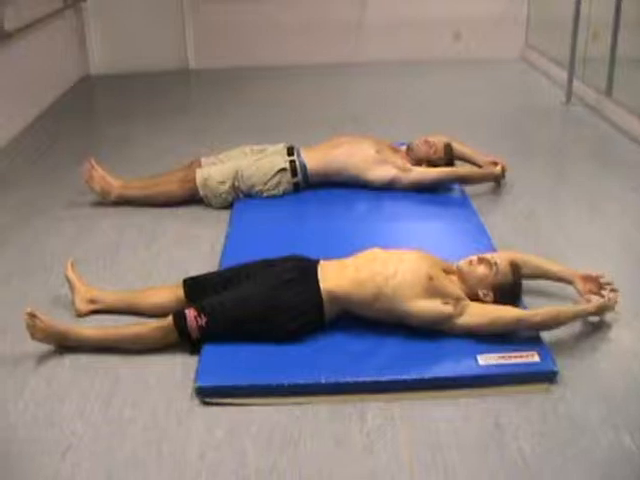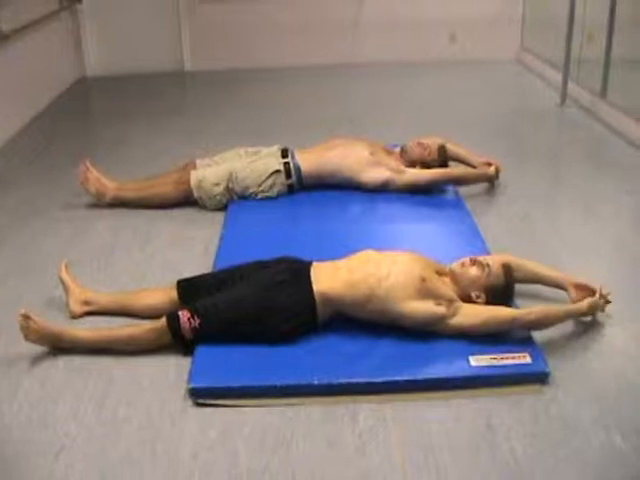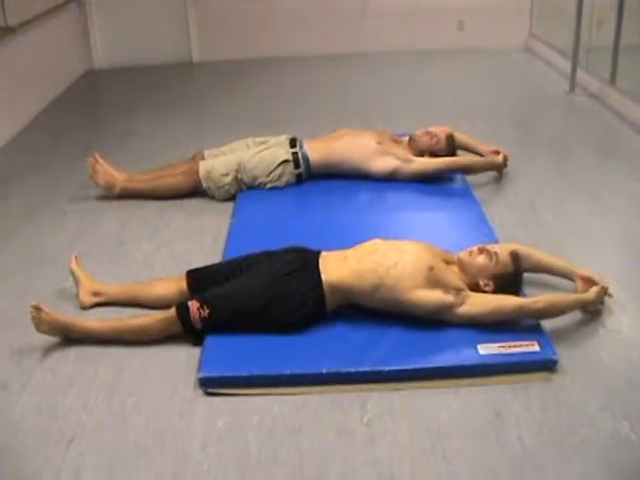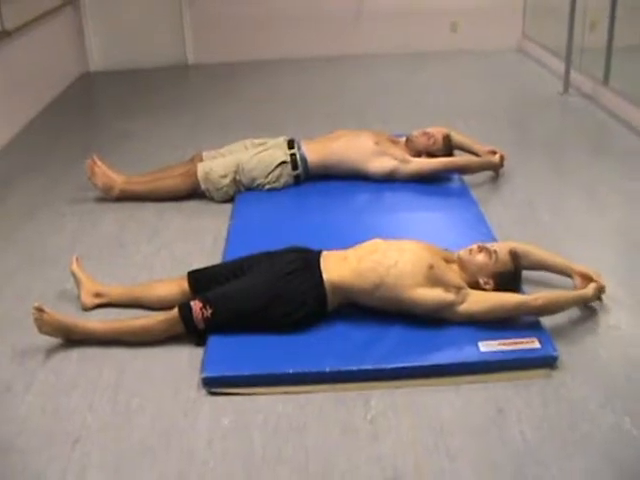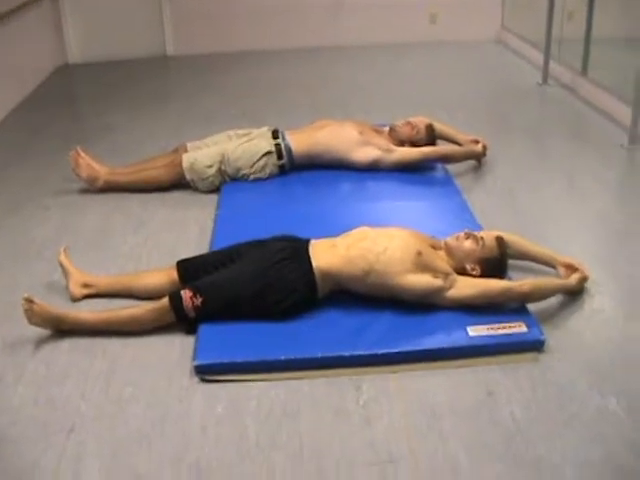
dt=0.3s
person 1, frame 1
left shoulder: (456, 309)
right shoulder: (447, 268)
left elbow: (526, 317)
right elbow: (516, 255)
left wrist: (588, 308)
right wrist: (575, 276)
left hip: (302, 305)
right hip: (306, 269)
left knee: (177, 325)
right knee: (185, 293)
left ankle: (73, 335)
right ankle: (95, 297)
person 1, frame 2
left shoulder: (448, 311)
right shoulder: (439, 270)
left elbow: (518, 318)
right elbow: (510, 259)
left wrist: (579, 308)
right wrist: (569, 282)
left hip: (296, 307)
right hip: (297, 271)
left knee: (172, 327)
right knee: (179, 293)
left ankle: (66, 335)
right ankle: (89, 299)
person 1, frame 3
left shoulder: (457, 300)
right shoulder: (446, 259)
left elbow: (528, 306)
right elbow: (519, 248)
left wrist: (584, 299)
right wrist: (576, 272)
left hip: (305, 296)
right hip: (308, 260)
left knee: (181, 317)
right knee: (187, 285)
left ankle: (77, 328)
right ankle: (99, 291)
person 1, frame 4
left shoulder: (457, 298)
right shoulder: (447, 257)
left elbow: (527, 302)
right elbow: (515, 244)
left wrist: (580, 294)
right wrist: (575, 270)
left hip: (307, 295)
right hip: (307, 259)
left knee: (185, 316)
right knee: (190, 284)
left ankle: (80, 329)
right ankle: (100, 292)
person 1, frame 5
left shoulder: (445, 283)
right shoulder: (435, 244)
left elbow: (512, 290)
right elbow: (503, 233)
left wrist: (565, 283)
right wrist: (558, 260)
left hip: (297, 283)
right hip: (297, 248)
left knee: (177, 305)
right knee: (179, 274)
left ankle: (70, 320)
right ankle: (89, 283)
person 2, frame 1
left shoulder: (401, 173)
right shoulder: (395, 149)
left elbow: (446, 173)
right elbow: (445, 138)
left wrist: (490, 174)
right wrist: (485, 160)
left hip: (288, 173)
right hip: (285, 152)
left knee: (195, 183)
right knee: (198, 166)
left ankle: (117, 192)
right ankle: (120, 185)
person 2, frame 2
left shoulder: (395, 175)
right shoulder: (390, 150)
left elbow: (439, 173)
right elbow: (440, 140)
left wrist: (483, 174)
right wrist: (480, 161)
left hip: (282, 175)
right hip: (280, 155)
left knee: (190, 187)
right knee: (192, 167)
left ankle: (112, 194)
right ankle: (117, 187)
person 2, frame 3
left shoulder: (402, 164)
right shoulder: (397, 140)
left elbow: (449, 163)
right elbow: (448, 128)
left wrist: (492, 163)
right wrist: (488, 149)
left hip: (289, 165)
right hip: (288, 144)
left knee: (198, 176)
right knee: (201, 159)
left ankle: (121, 185)
right ankle: (125, 178)
person 2, frame 4
left shoulder: (399, 164)
right shoulder: (395, 140)
left elbow: (446, 163)
right elbow: (445, 129)
left wrist: (487, 164)
right wrist: (484, 149)
left hip: (288, 166)
right hip: (286, 145)
left knee: (197, 178)
right knee: (199, 160)
left ankle: (119, 188)
right ankle: (123, 180)
person 2, frame 5
left shoulder: (384, 153)
right shoulder: (379, 130)
left elbow: (430, 153)
right elbow: (428, 119)
left wrist: (471, 153)
right wrist: (466, 139)
left hip: (272, 156)
right hip: (270, 135)
left knee: (183, 169)
right knee: (183, 151)
left ankle: (104, 180)
right ankle: (109, 171)
